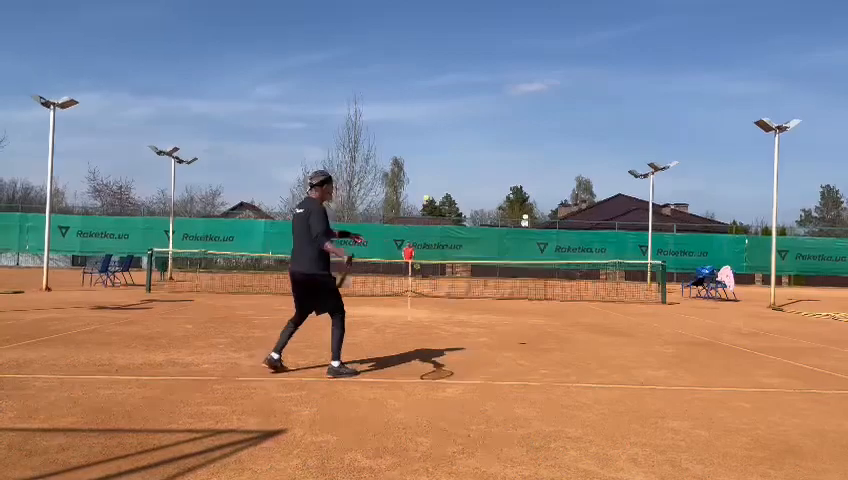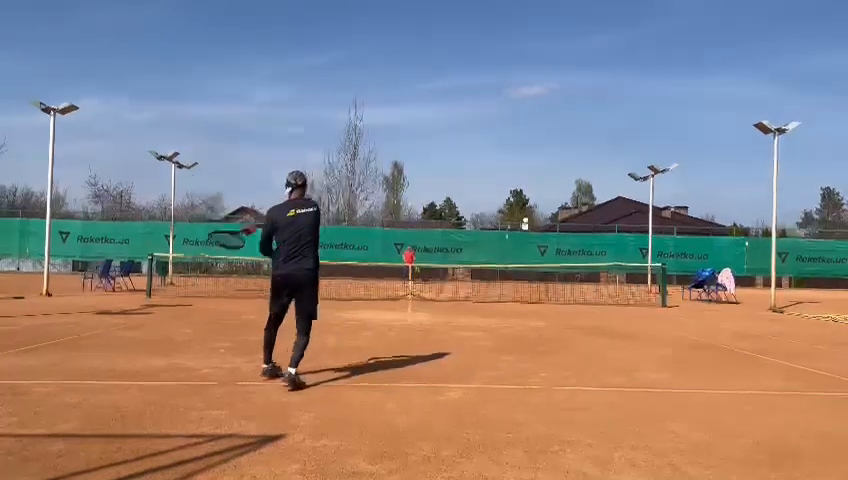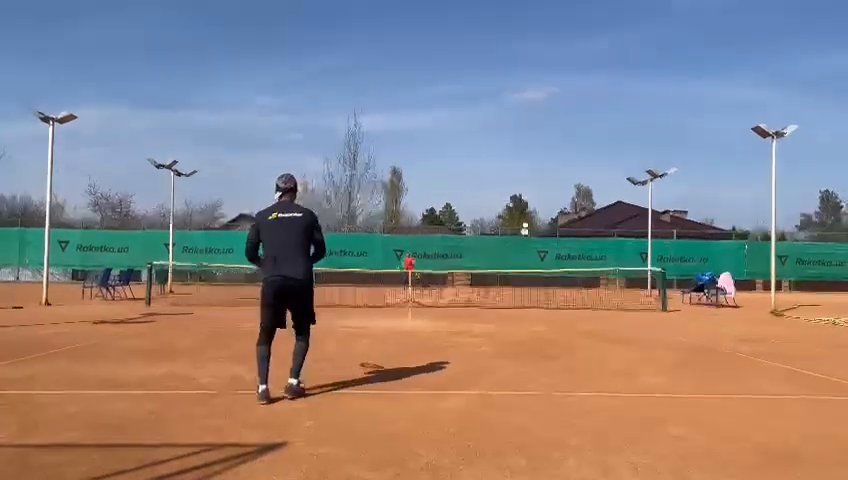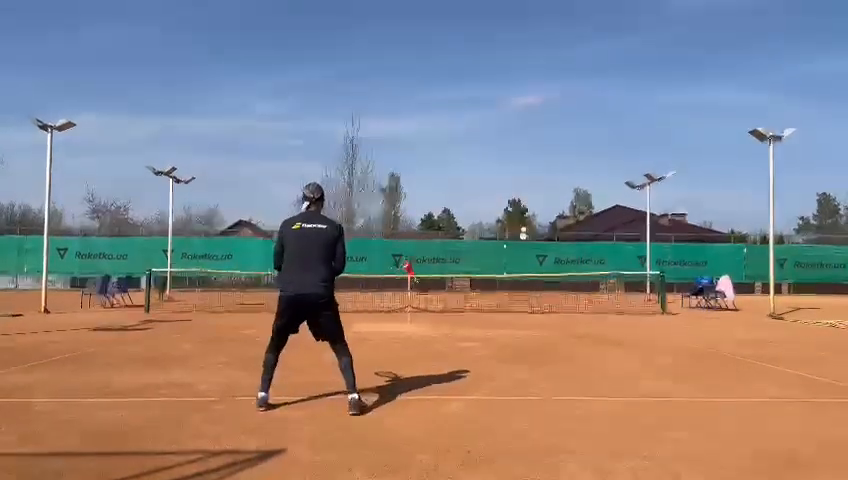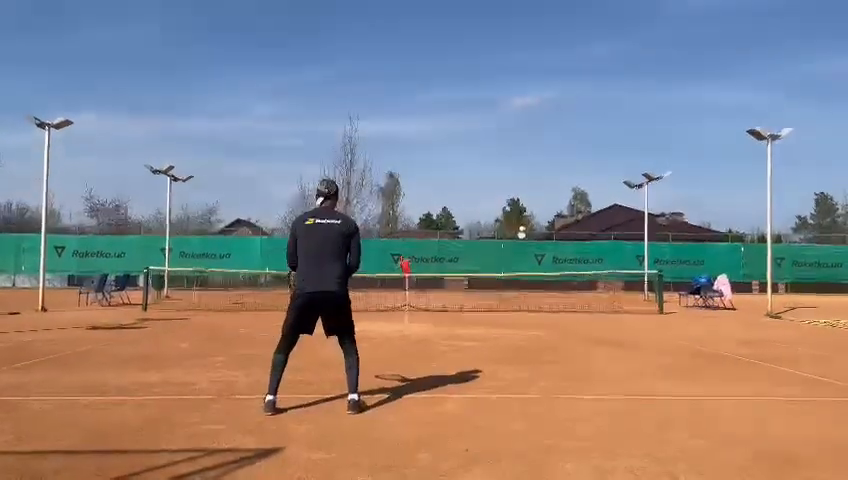
dt=0.5s
person 1, frame 1
left shoulder: (303, 206)
right shoulder: (316, 208)
right elbow: (321, 240)
left wrist: (348, 234)
right wrist: (341, 253)
left hip: (297, 271)
right hip: (315, 272)
left knee: (300, 315)
right knee: (338, 314)
left ankle: (274, 356)
right ankle: (335, 364)
person 1, frame 2
left shoulder: (274, 213)
right shoulder: (314, 207)
left elbow: (264, 248)
right wrist: (263, 225)
left hip: (281, 275)
right hip: (307, 275)
left knee: (273, 321)
right knee: (303, 328)
left ankle: (268, 366)
right ankle: (291, 371)
person 1, frame 3
left shoulder: (262, 216)
right shoulder: (308, 215)
left elbow: (250, 253)
right elbow: (320, 251)
left hip: (273, 282)
right hip: (302, 282)
left knee: (266, 335)
right knee: (302, 333)
left ankle: (263, 388)
right ankle: (293, 382)
person 1, frame 4
left shoulder: (287, 225)
right shoulder: (333, 228)
left elbow: (277, 263)
right elbow: (339, 266)
left hip: (290, 295)
right hip: (320, 296)
left knee: (275, 344)
right knee: (339, 346)
left ankle: (262, 396)
right ankle: (354, 397)
person 1, frame 5
left shoulder: (301, 221)
right shoulder: (348, 224)
left elbow: (291, 261)
right elbow: (354, 263)
left hip: (304, 292)
right hip: (335, 292)
left knee: (285, 343)
right knee: (348, 344)
left ankle: (270, 399)
right ankle: (353, 398)
